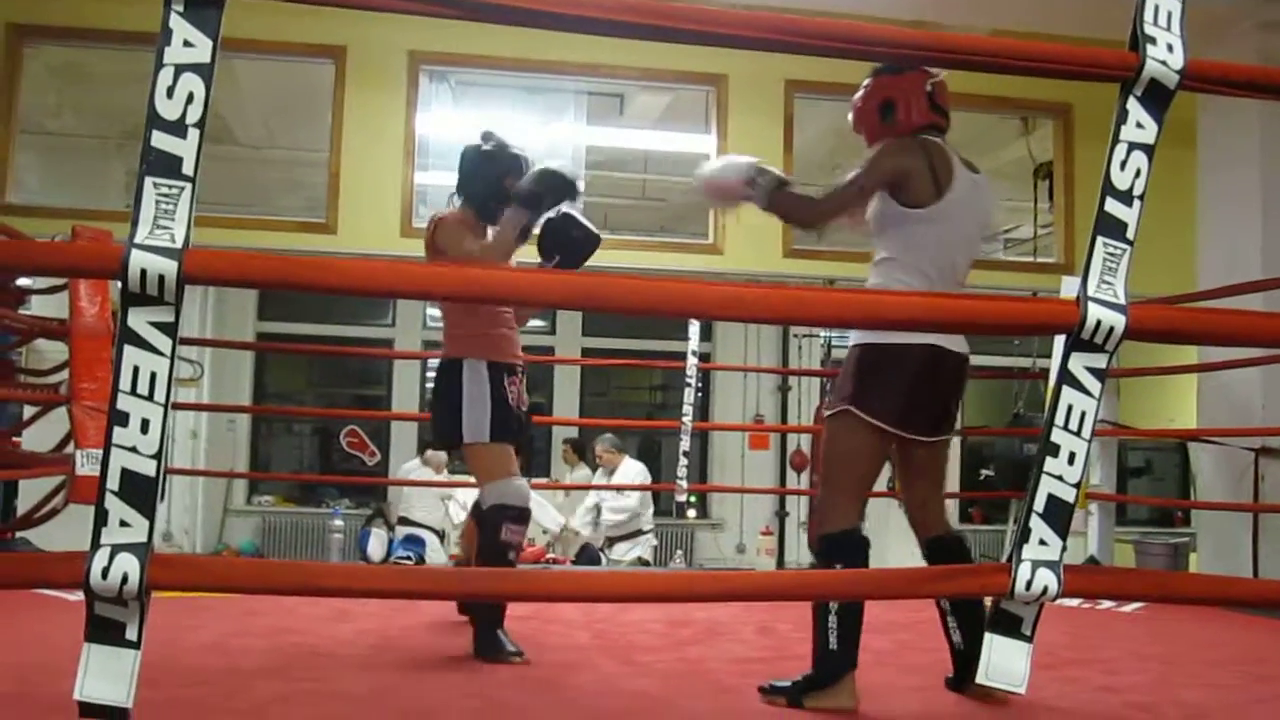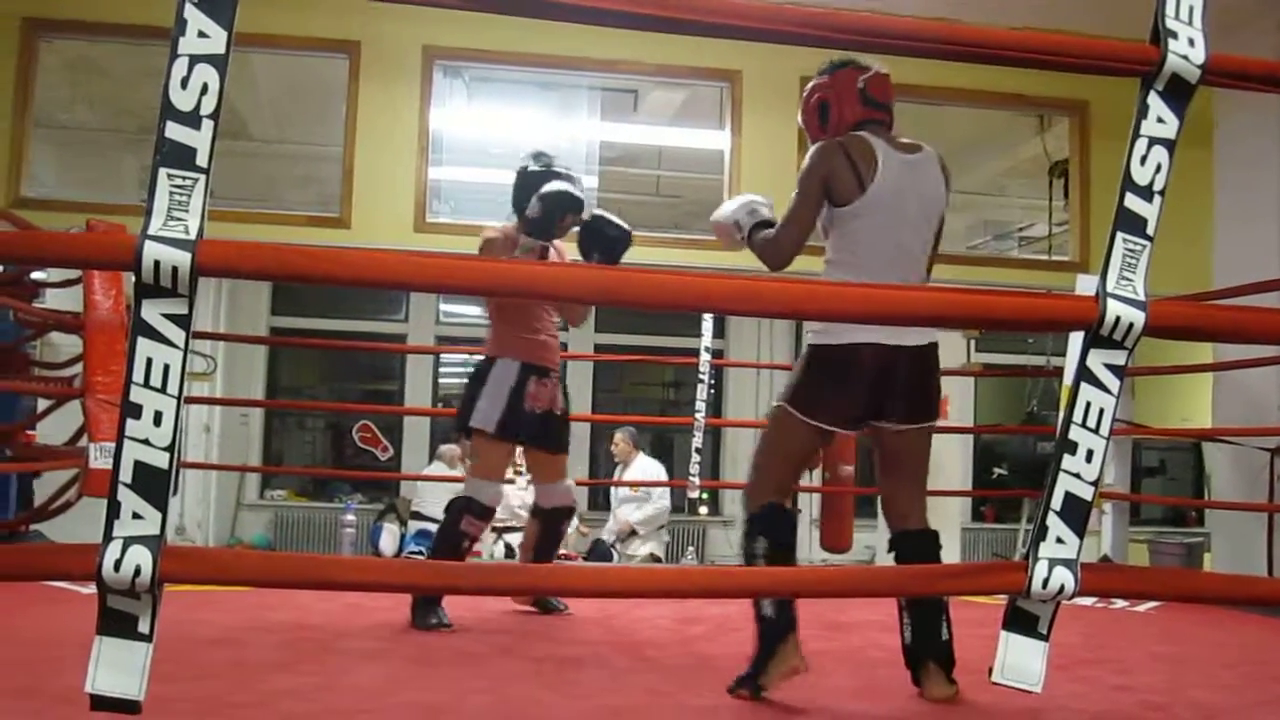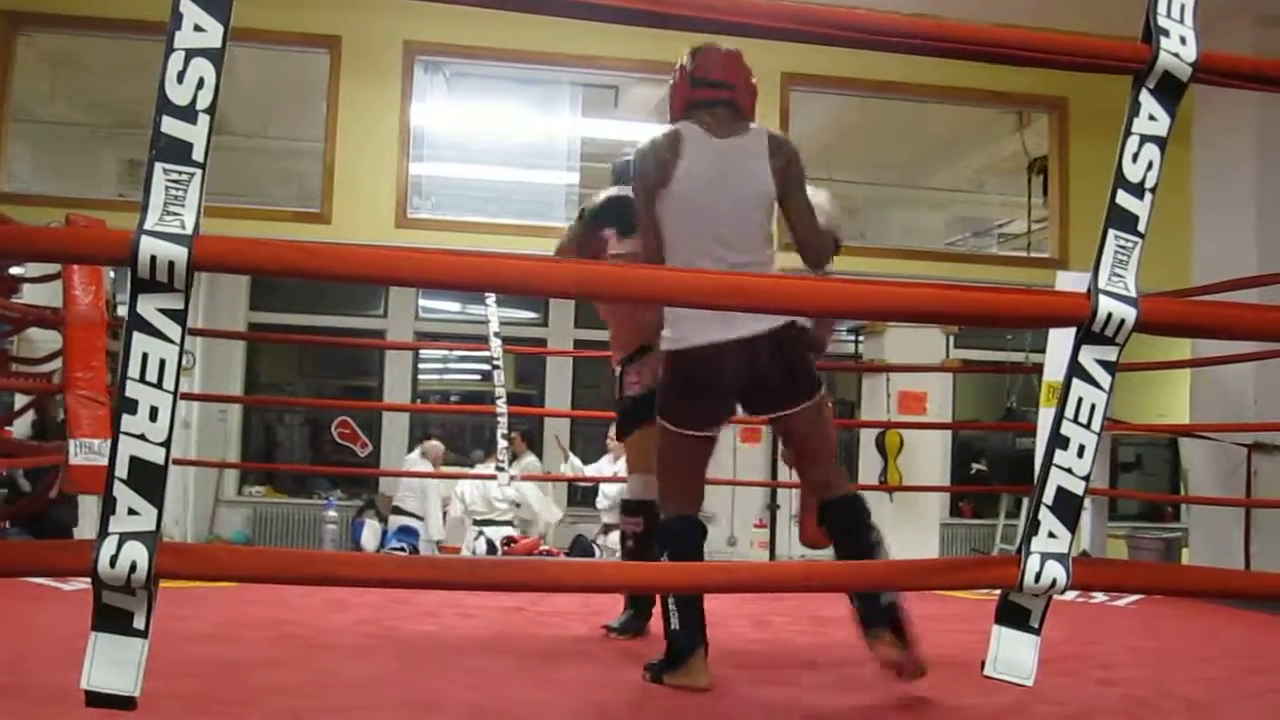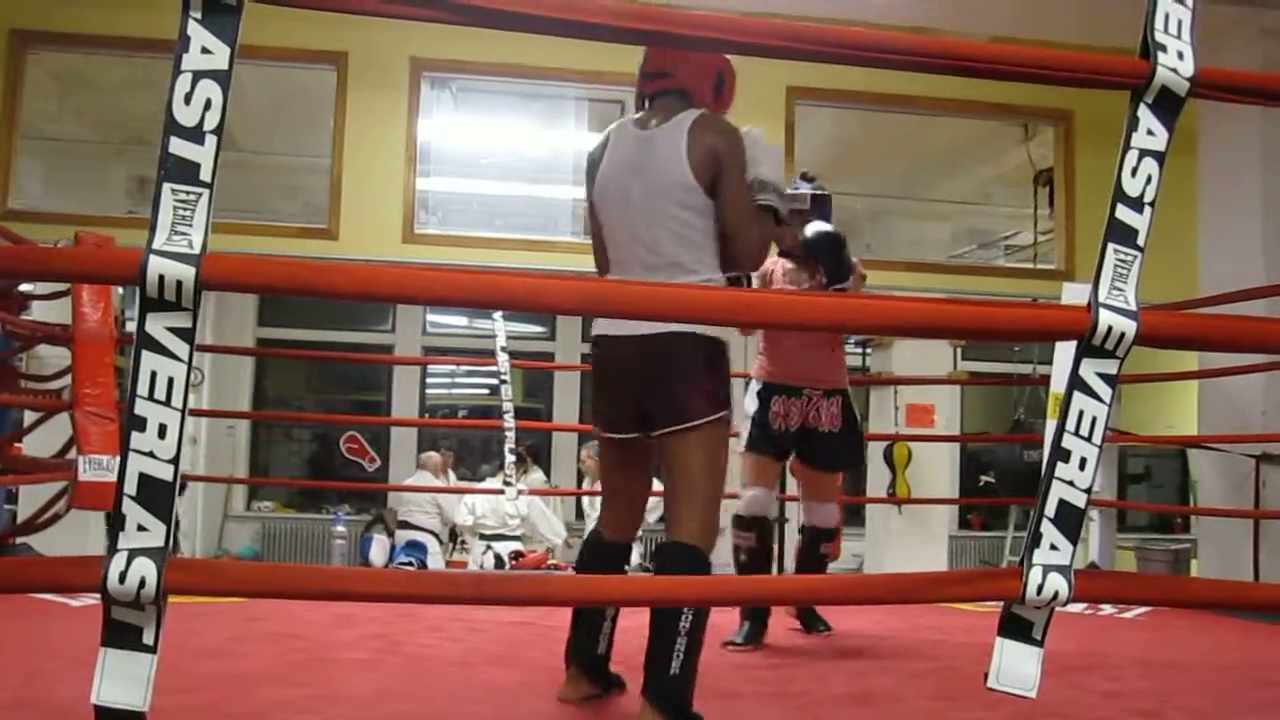
dt=1s
person 1, frame 1
left shoulder: (904, 153)
right shoulder: (976, 183)
left elbow: (812, 214)
left wrist: (749, 179)
left hip: (891, 348)
right hip: (944, 355)
left knee: (835, 509)
right knee: (929, 516)
left ankle: (835, 675)
right ankle: (975, 663)
person 1, frame 2
left shoulder: (834, 156)
right shoulder: (934, 165)
left elbow: (778, 256)
left wrist: (749, 224)
left hip: (842, 347)
right hip: (913, 351)
left knee: (766, 488)
right knee: (908, 510)
left ankle: (779, 642)
right ankle: (933, 664)
person 1, frame 3
left shoulder: (659, 154)
right shoulder: (775, 147)
left elbow: (650, 264)
right elbow: (814, 249)
right wrist: (825, 246)
left hip: (692, 350)
right hip: (772, 338)
left knee: (675, 505)
right knee: (829, 483)
left ankle: (686, 656)
right ankle: (886, 628)
person 1, frame 4
left shoulder: (605, 146)
right shoulder: (715, 136)
right elbow: (745, 255)
right wrist: (766, 194)
left hip: (615, 344)
right hip: (685, 344)
left knee: (618, 515)
right knee: (690, 527)
person 2, frame 1
left shoulder: (496, 236)
right shoulder: (447, 226)
left elbow: (516, 313)
right elbow: (478, 266)
left wrist: (557, 265)
right wrist: (524, 209)
left hip: (506, 375)
right hip: (472, 374)
left knee: (500, 499)
right knee: (509, 500)
right ankle: (488, 627)
person 2, frame 2
left shoulder: (557, 252)
right shoulder: (500, 241)
left elbow: (575, 315)
right elbow: (499, 292)
left wrist: (600, 263)
right wrist: (533, 237)
left hip: (546, 379)
right hip: (509, 373)
left knee: (559, 498)
right knee: (483, 492)
right ankle: (428, 597)
person 2, frame 3
right shoulder: (600, 241)
right elbow: (564, 266)
right wrist: (586, 222)
right hip: (637, 363)
right knee: (643, 480)
right ankle: (639, 603)
person 2, frame 4
left shoulder: (847, 270)
right shoulder: (768, 271)
left wrist: (837, 275)
left hip: (828, 400)
right hip: (773, 394)
left knee: (822, 508)
right knee: (756, 499)
left ankle: (805, 600)
right ankle: (754, 616)
